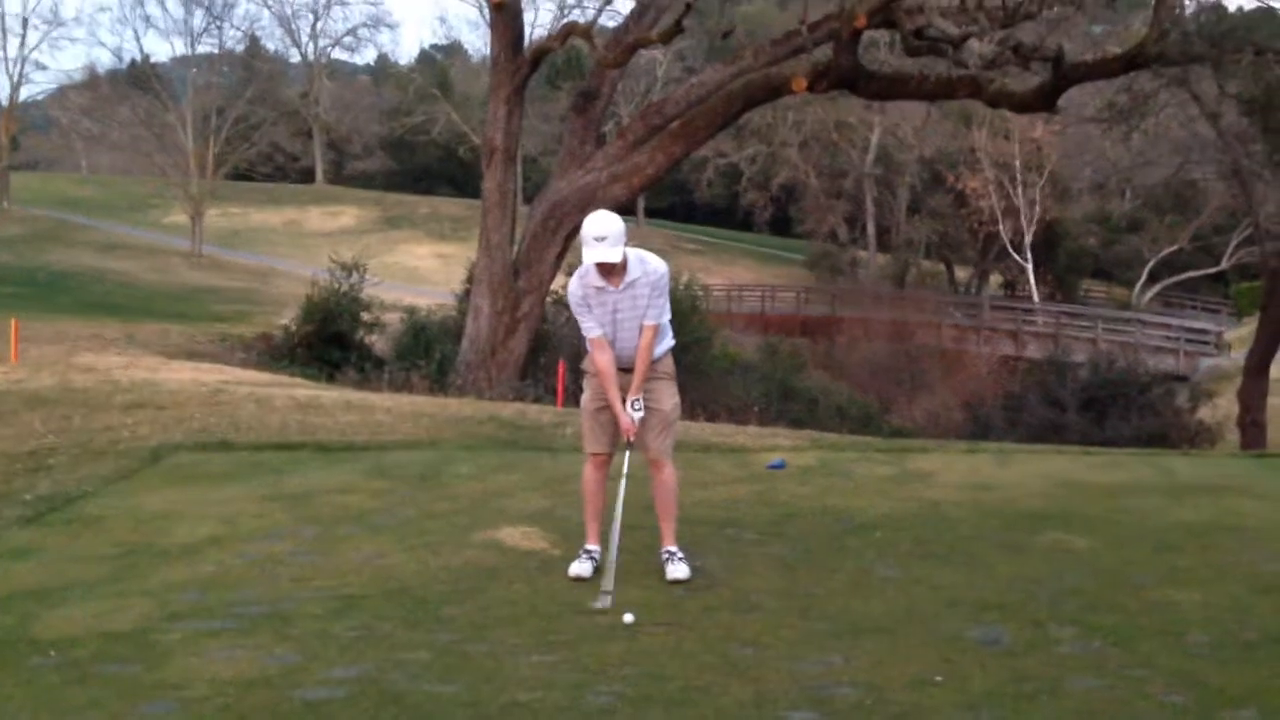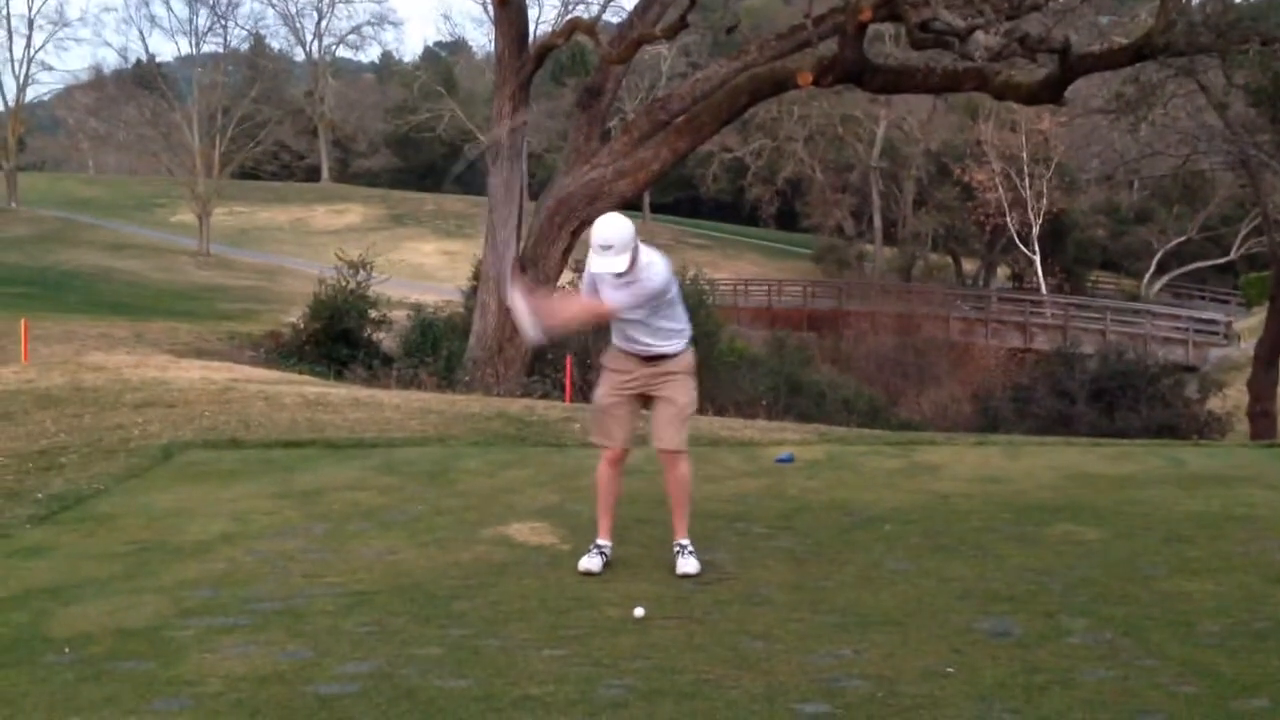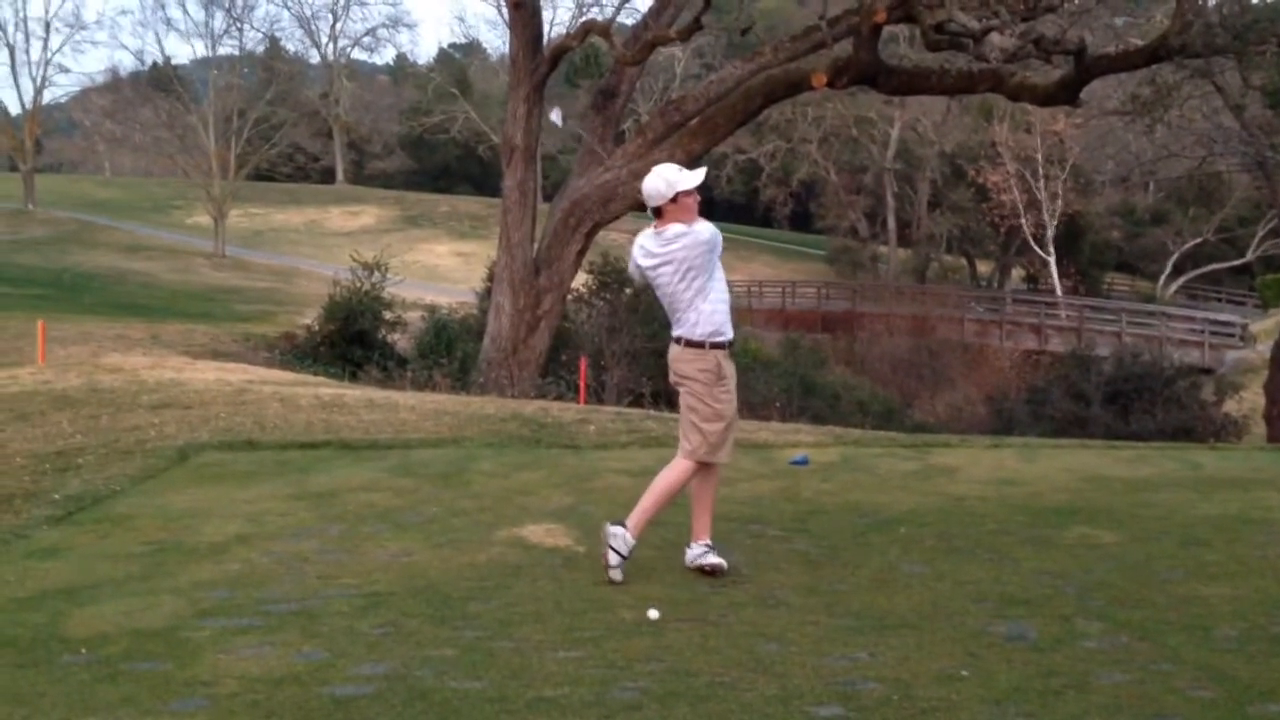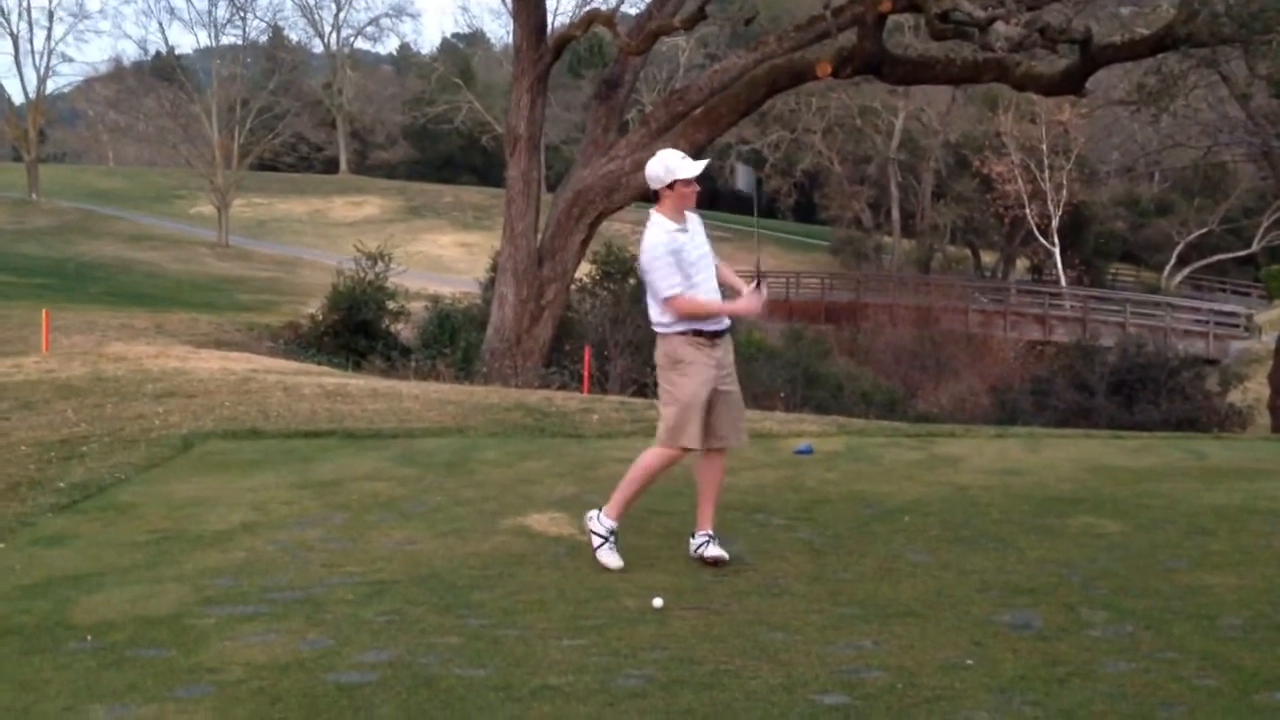
dt=1s
person 1, frame 1
left shoulder: (654, 271)
right shoulder: (578, 286)
left elbow: (648, 337)
right elbow: (600, 348)
left wrist: (636, 395)
right wrist: (618, 409)
left hip: (653, 367)
right hip: (604, 369)
left knee: (659, 458)
right knee: (597, 458)
left ankle: (670, 548)
right ankle: (591, 547)
person 1, frame 2
left shoulder: (655, 273)
right shoulder: (604, 256)
left elbow: (598, 312)
right elbow: (582, 305)
left wrist: (543, 313)
right wrist: (539, 302)
left hip: (671, 364)
right hip: (624, 363)
left knee: (674, 454)
right knee: (612, 454)
left ankle: (682, 542)
right ankle: (603, 542)
person 1, frame 3
left shoulder: (644, 246)
right shoulder: (703, 237)
left elbow: (637, 273)
left wrist: (657, 216)
right wrist: (669, 206)
left hip: (692, 351)
right hip: (706, 357)
left knee: (711, 452)
right knee: (694, 455)
left ankle: (700, 544)
right ankle: (626, 532)
person 1, frame 4
left shoulder: (692, 224)
right shoulder: (658, 241)
right elbow: (679, 305)
left wrist: (741, 285)
right wrist: (736, 308)
left hip: (718, 344)
right hip: (683, 348)
left knee: (717, 444)
right knee: (672, 444)
left ankle: (703, 535)
right ankle: (606, 518)
